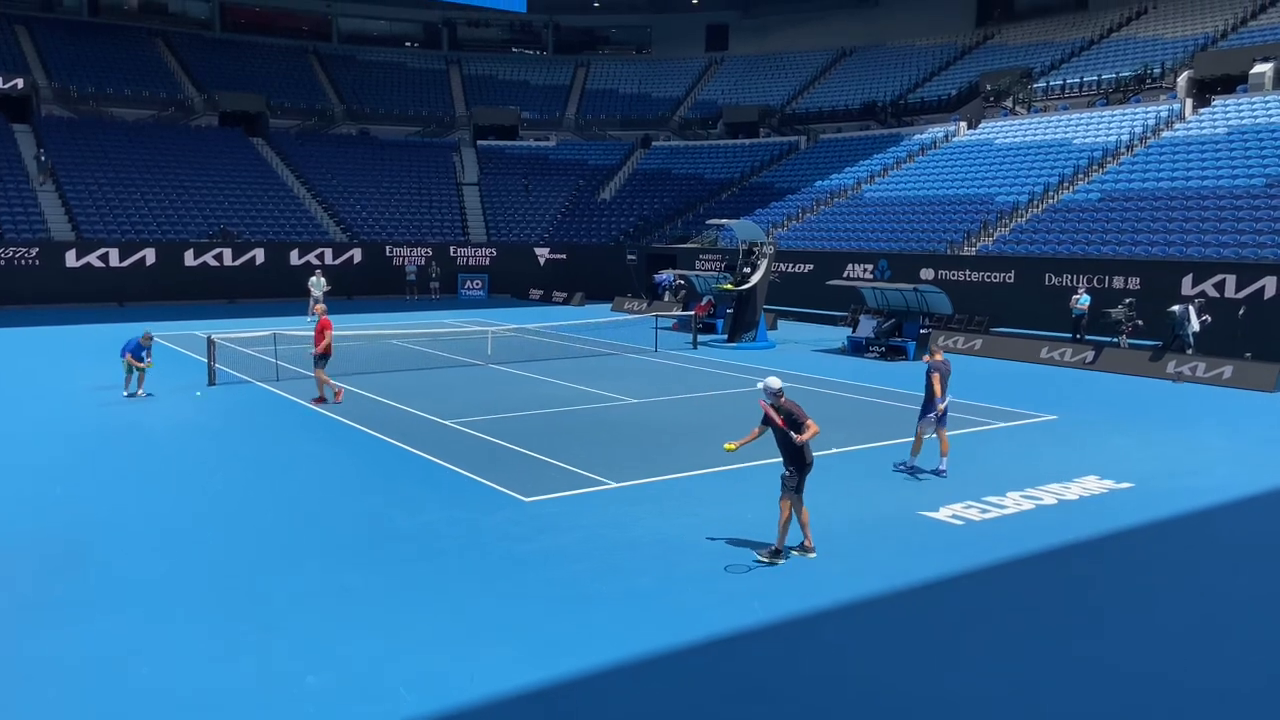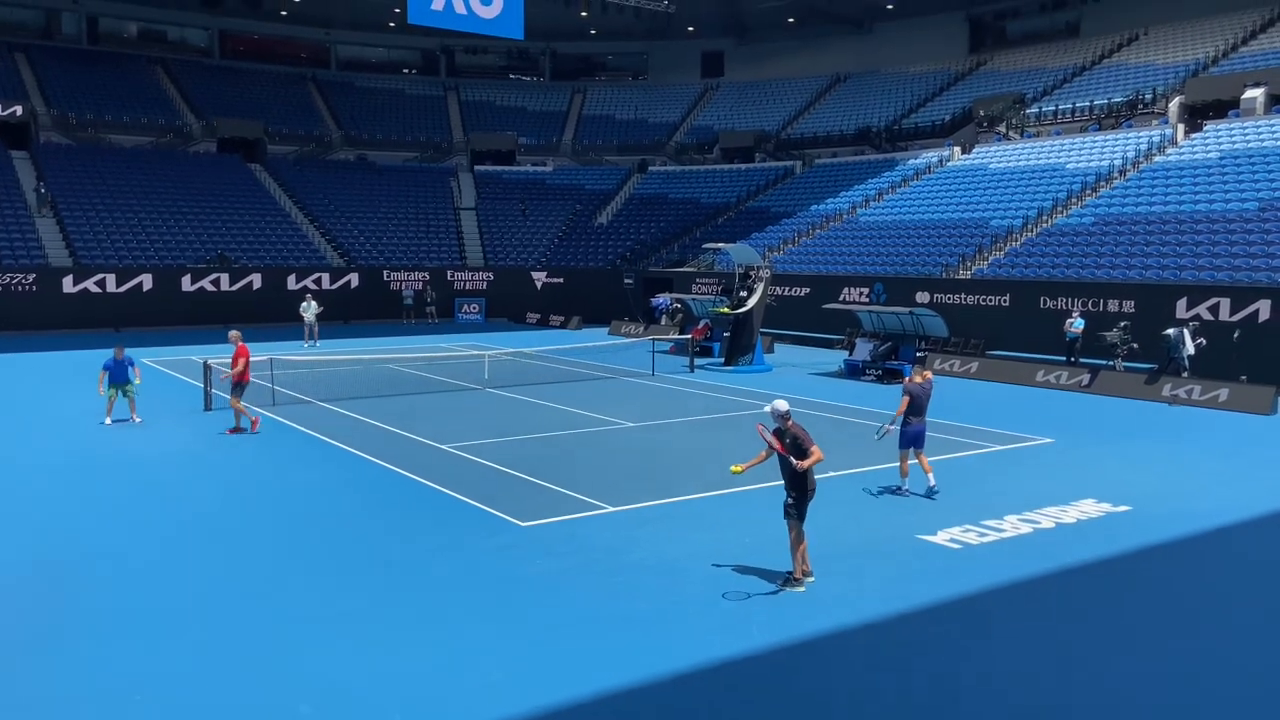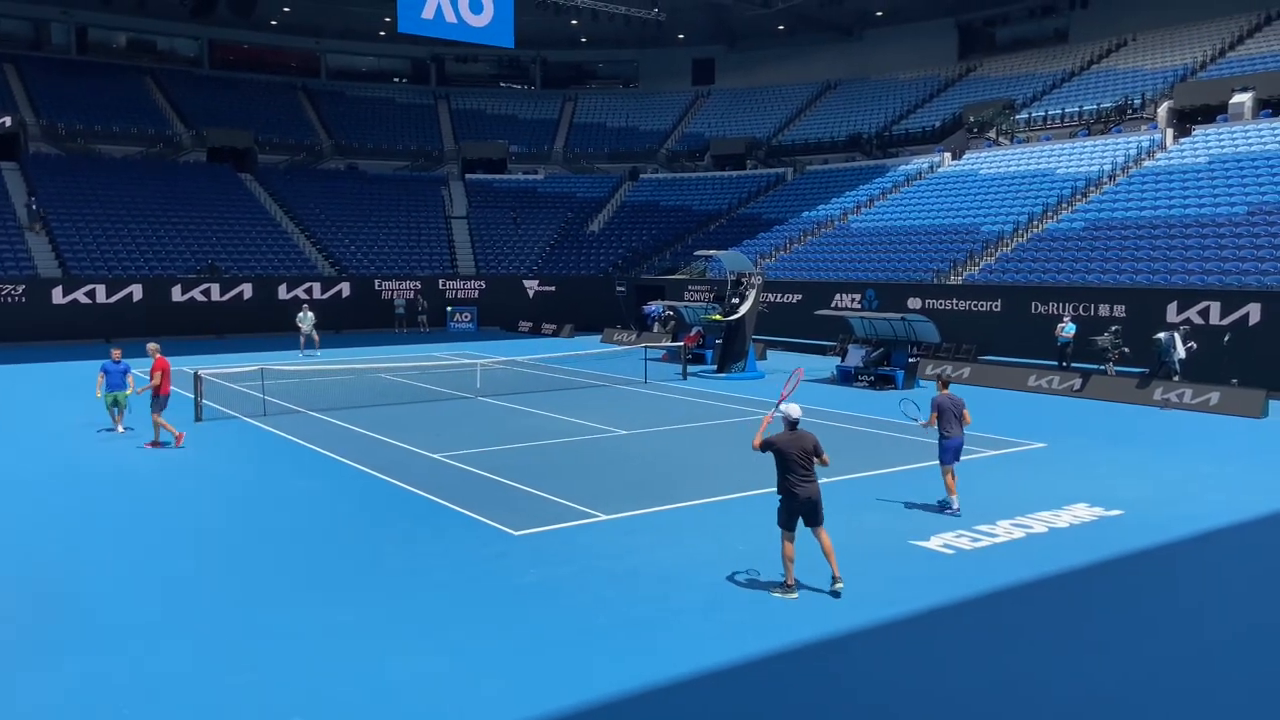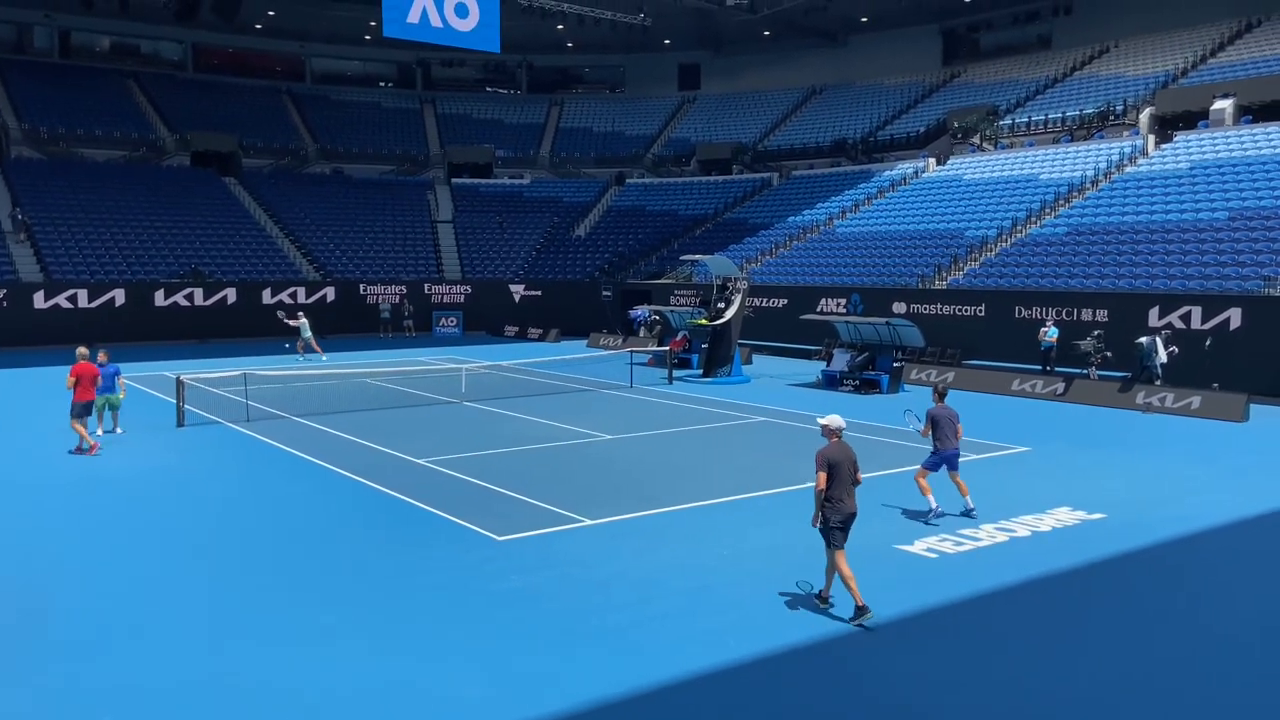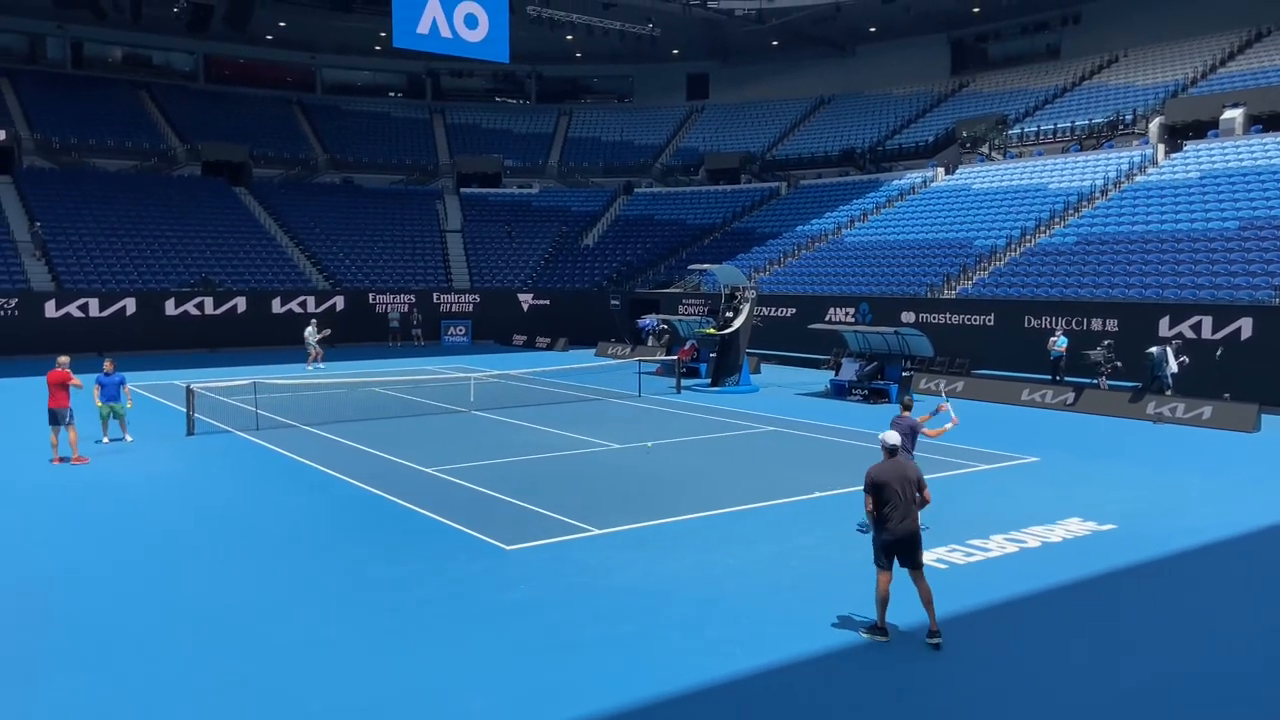
dt=1s
person 1, frame 1
left shoulder: (791, 409)
right shoulder: (771, 410)
left elbow: (814, 428)
right elbow: (759, 430)
left wrist: (804, 437)
right wrist: (739, 443)
left hip: (799, 462)
right hip: (793, 462)
left knee: (784, 502)
right knee: (797, 501)
left ankle: (778, 550)
right ankle: (808, 545)
person 1, frame 2
left shoulder: (797, 433)
right shoulder: (777, 432)
left elbow: (818, 455)
right elbow: (767, 453)
left wrist: (806, 463)
right wrist: (746, 466)
left hip: (802, 488)
right hip: (793, 487)
left knee: (794, 529)
right knee: (797, 528)
left ankle: (797, 579)
right ankle: (806, 570)
person 1, frame 3
left shoulder: (775, 440)
right shoulder: (810, 438)
left elbow: (755, 446)
right elbow: (825, 462)
left wrist: (764, 424)
left hip: (791, 497)
right hip: (813, 493)
left knee: (787, 539)
right knee: (820, 533)
left ankle: (789, 585)
right ankle: (836, 577)
person 1, frame 4
left shoulder: (824, 453)
right shoulder: (849, 450)
left elbow: (820, 486)
right elbow: (858, 480)
left wrist: (817, 512)
left hip: (833, 512)
right hip: (850, 509)
left knee: (839, 560)
right knee: (832, 553)
left ankle: (861, 606)
right ankle: (824, 596)
person 1, frame 5
left shoulder: (874, 472)
right shoulder: (913, 468)
left elbow: (869, 508)
right elbow: (926, 499)
left wrist: (874, 528)
left hip: (886, 533)
right hip: (911, 532)
left knee: (883, 580)
right knee: (919, 579)
left ankle: (880, 627)
right ankle: (934, 630)
